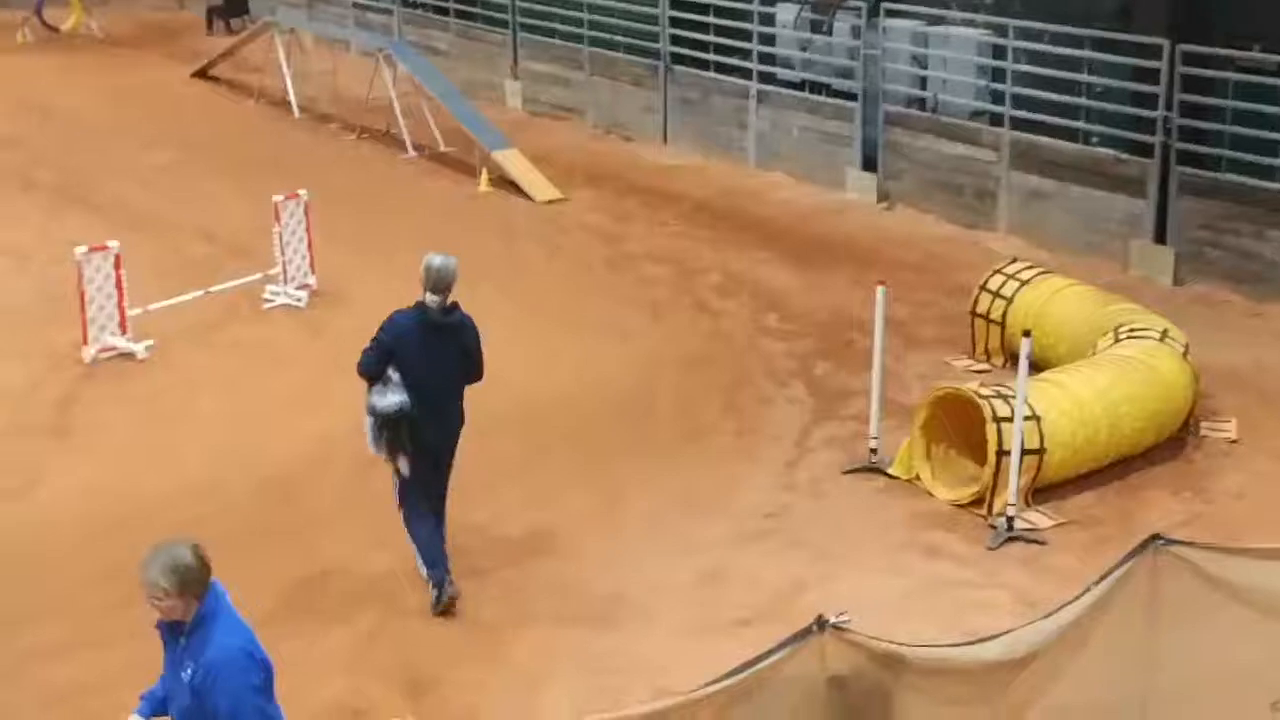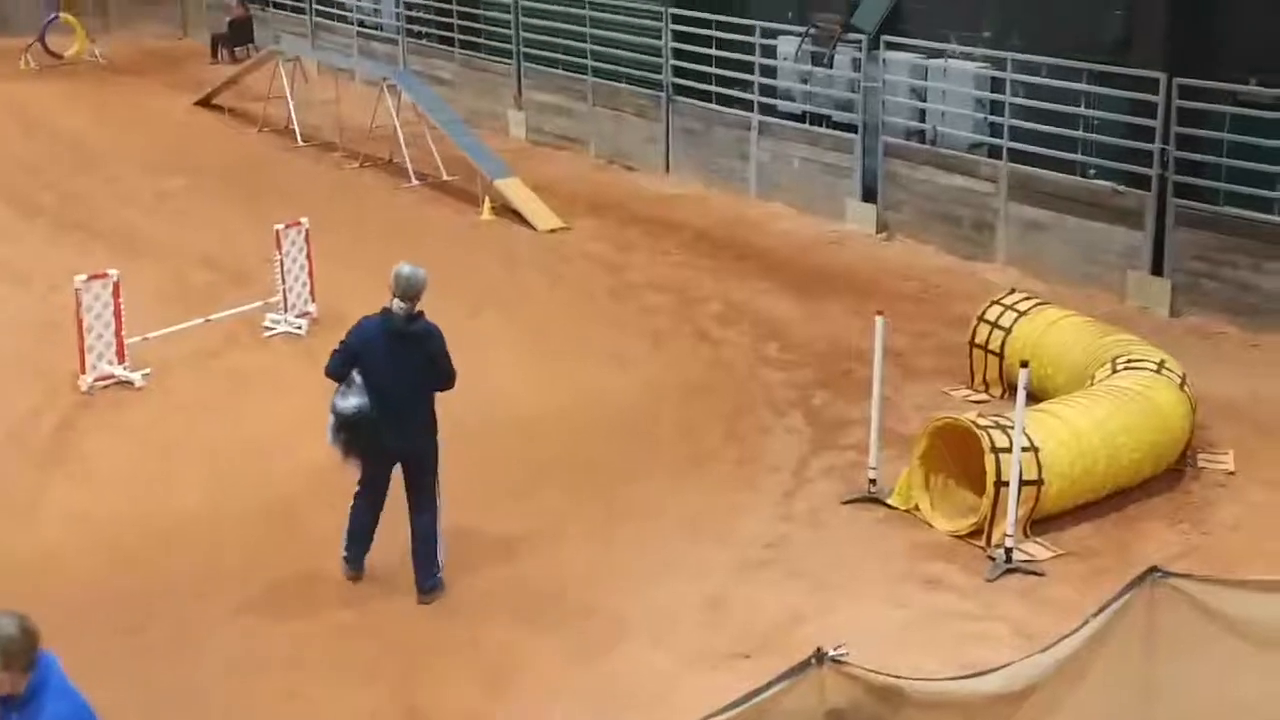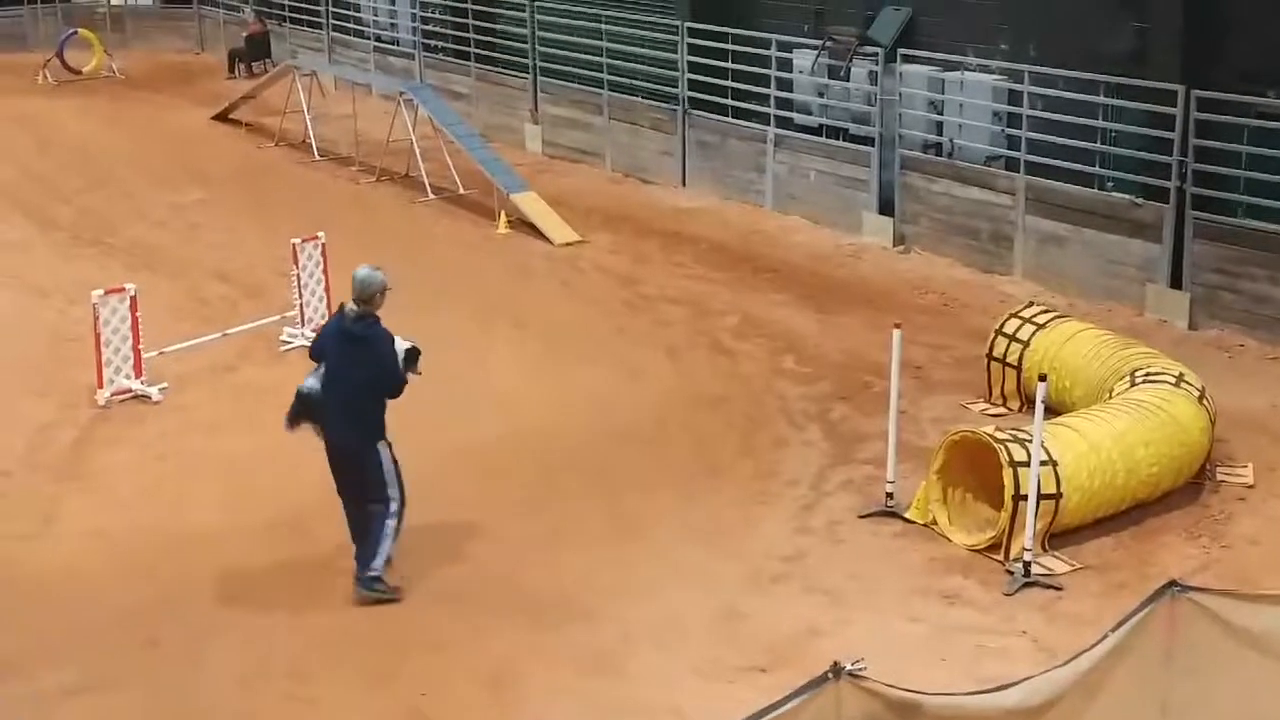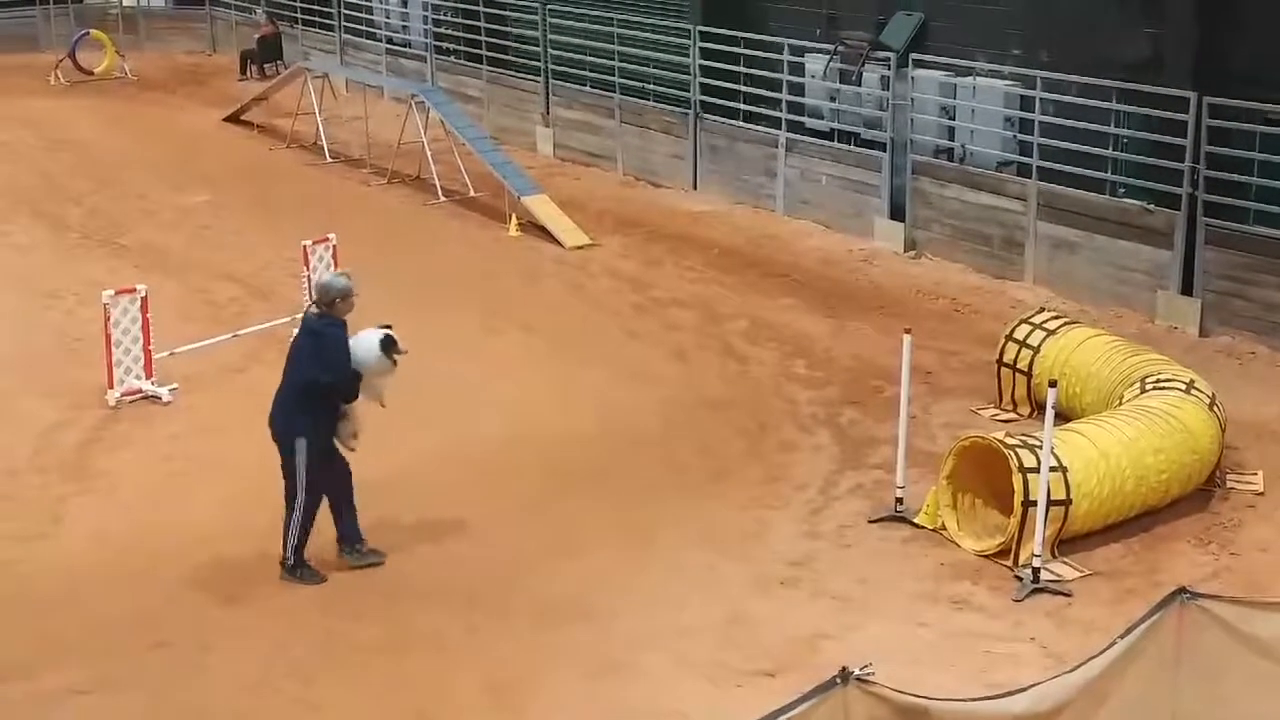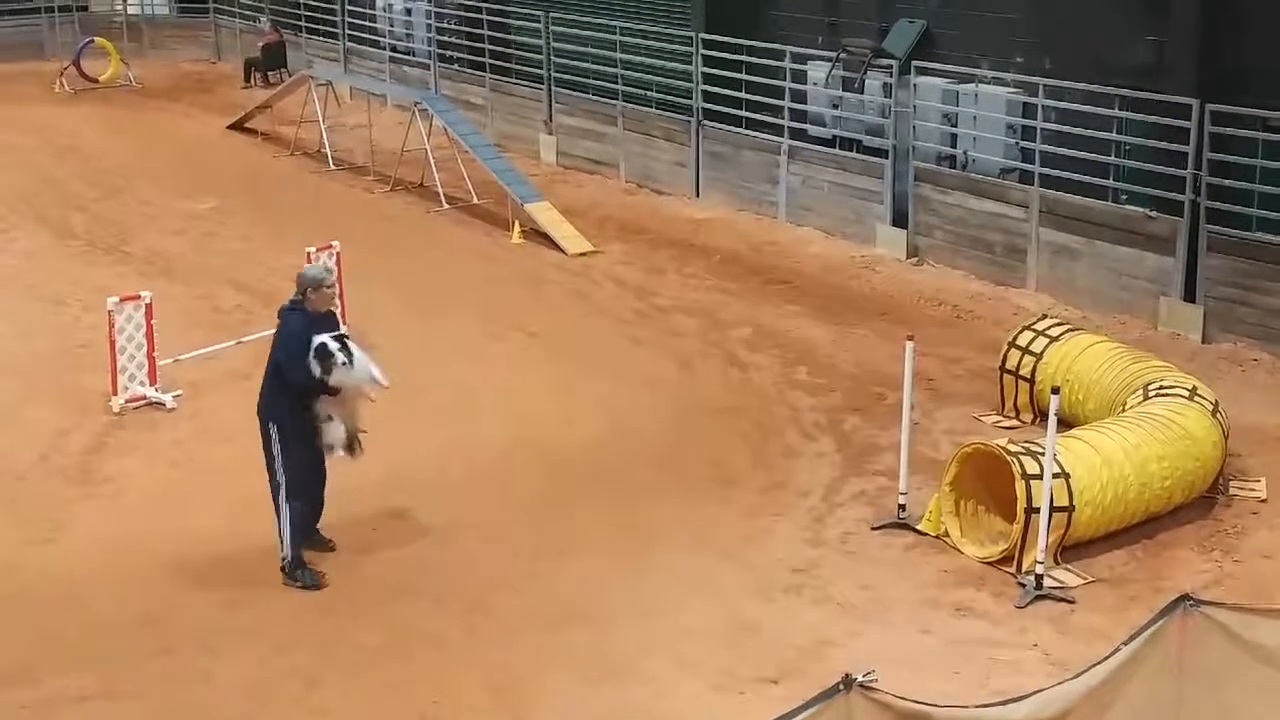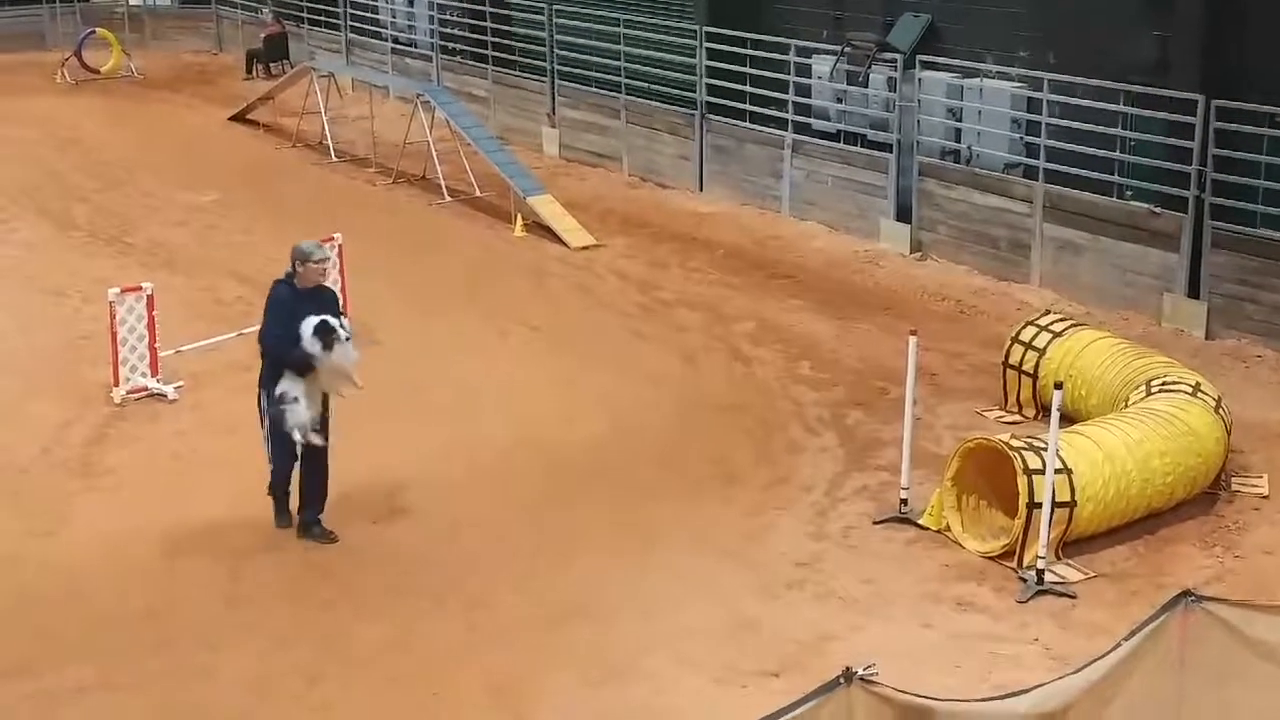
dt=0.4s
person 1, frame 1
left shoulder: (400, 324)
right shoulder: (464, 326)
left elbow: (368, 368)
right elbow: (475, 374)
left wrist: (390, 375)
left hip: (410, 427)
right hip: (448, 425)
left knee: (415, 503)
right knee: (434, 496)
left ankle: (440, 577)
right ankle: (435, 562)
person 1, frame 2
left shoulder: (366, 329)
right shoulder: (429, 334)
left elbow: (334, 370)
right elbow: (446, 381)
left hip: (376, 432)
right hip: (419, 434)
left knee: (369, 493)
right knee: (424, 505)
left ankle: (353, 562)
right ankle: (429, 582)
person 1, frame 3
left shoulder: (335, 325)
right shoulder: (380, 338)
left elbow: (316, 354)
right elbow: (393, 388)
right wrist: (403, 368)
left hip: (333, 428)
right hip: (366, 432)
left knee: (353, 495)
right knee: (389, 500)
left ankle: (368, 562)
right ankle: (371, 577)
person 1, frame 4
left shoulder: (317, 325)
right shoulder: (332, 339)
right elbow: (345, 391)
left wrist: (351, 375)
right wrist: (359, 377)
left hip: (305, 419)
right hip: (297, 425)
left knee: (338, 478)
right knee: (305, 494)
left ankle: (351, 545)
right ankle: (292, 563)
person 1, frame 5
left shoulder: (328, 319)
right shoulder: (294, 326)
right elbow: (299, 376)
right wrist: (333, 387)
left hip: (306, 410)
right hip: (281, 414)
left knee: (315, 474)
right knee: (289, 486)
left ankle: (307, 532)
right ankle: (293, 565)
person 1, frame 6
left shoulder: (328, 297)
right shoulder: (281, 297)
right elbow: (270, 344)
right wrist: (305, 364)
right hip: (279, 386)
left knee: (316, 455)
right knee: (283, 454)
left ankle: (310, 520)
right ankle: (281, 503)
